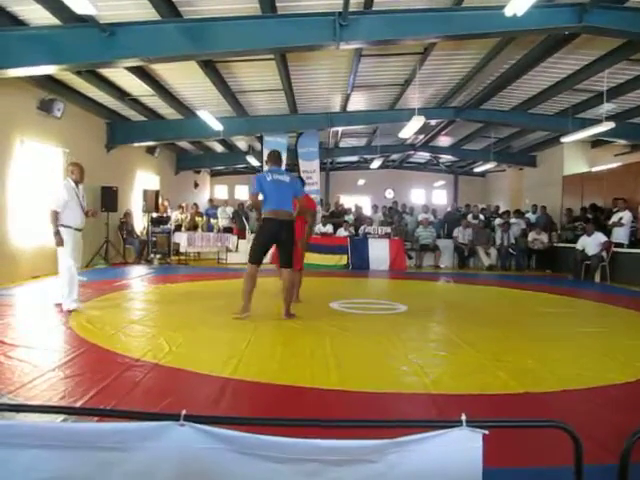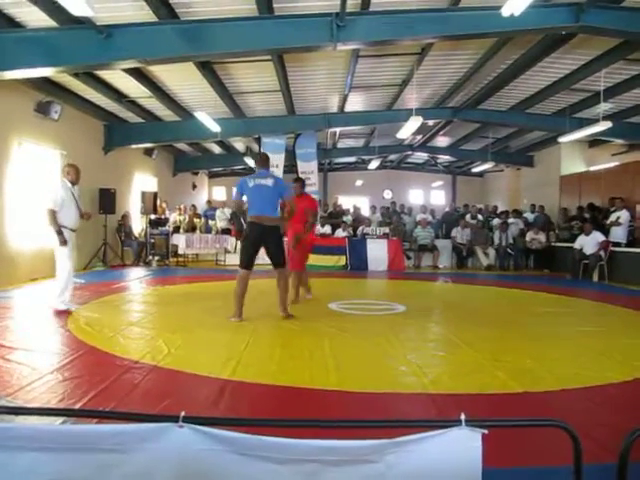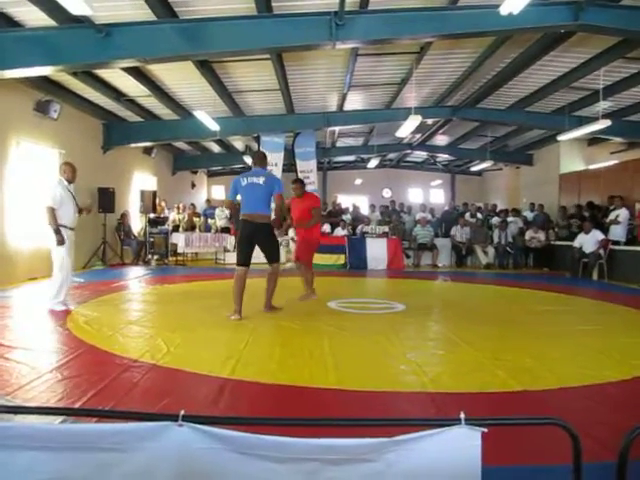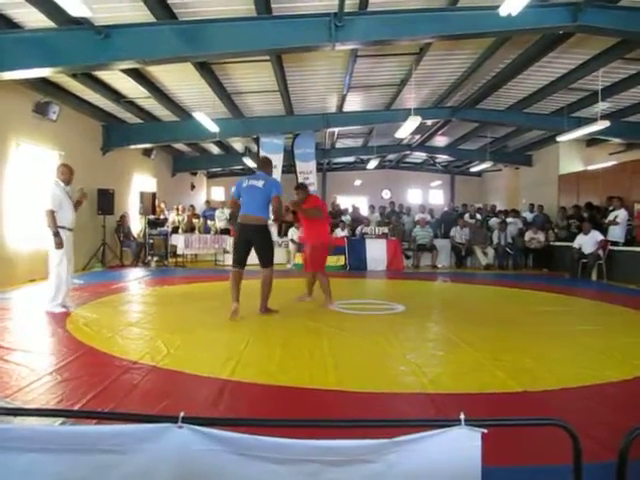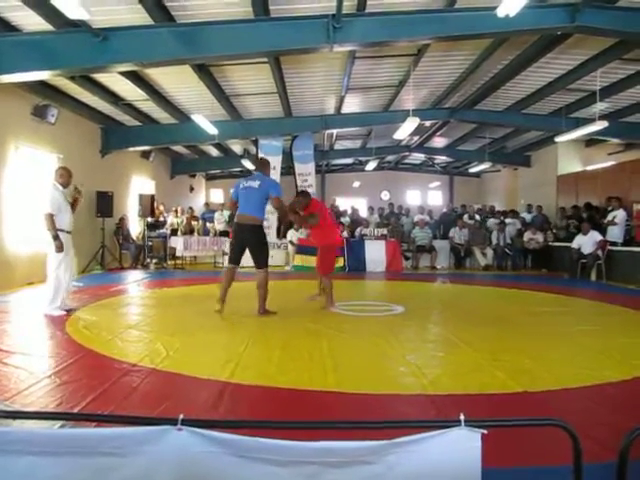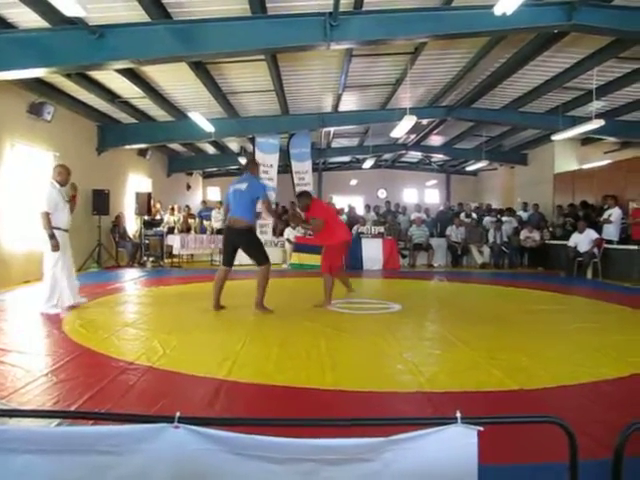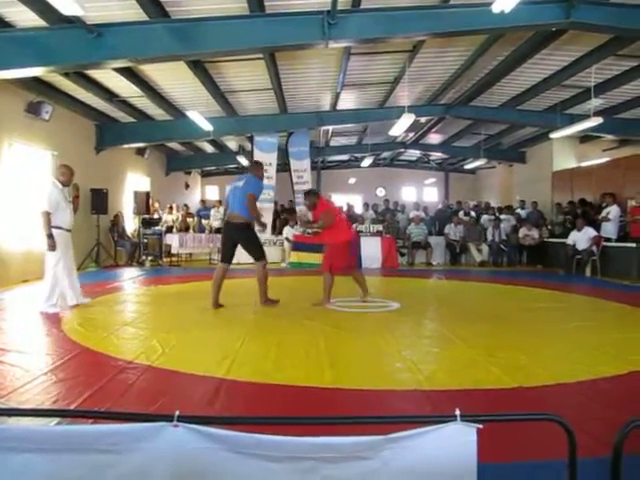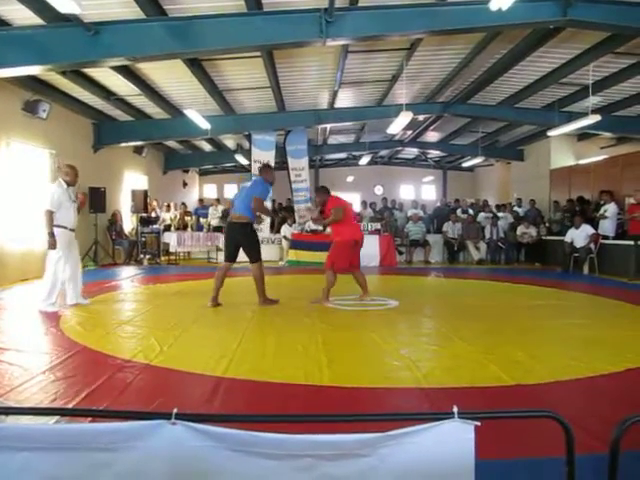
dt=0.2s
person 1, frame 1
left shoulder: (261, 177)
right shoulder: (293, 179)
left elbow: (253, 200)
right elbow: (302, 205)
left wrist: (259, 208)
left hip: (269, 223)
right hip: (287, 225)
left knee: (253, 265)
right knee: (287, 269)
left ankle: (245, 308)
right ankle: (287, 310)
person 1, frame 2
left shoulder: (245, 181)
right shoulder: (280, 182)
left elbow: (236, 207)
right wrist: (282, 223)
left hip: (253, 227)
right hip: (273, 229)
left knee: (244, 271)
right knee: (281, 269)
left ankle: (238, 313)
right ankle: (284, 310)
person 1, frame 3
left shoulder: (239, 180)
right shoulder: (273, 179)
left elbow: (228, 204)
right elbow: (279, 203)
right wrist: (278, 219)
left hip: (245, 225)
right hip: (264, 226)
left knee: (241, 268)
right knee: (274, 264)
left ankle: (237, 311)
right ankle: (268, 303)
person 1, frame 4
left shoulder: (242, 181)
right shoulder: (273, 183)
left elbow: (232, 204)
right elbow: (276, 205)
right wrist: (278, 218)
left hip: (242, 227)
right hip: (260, 228)
left knee: (237, 267)
right knee: (267, 269)
left ankle: (235, 302)
right ankle: (263, 306)
person 1, frame 5
left shoulder: (241, 182)
right shoulder: (271, 183)
left elbow: (231, 205)
right elbow: (277, 204)
right wrist: (285, 213)
left hip: (238, 226)
right hip: (255, 229)
left knee: (232, 265)
right knee: (262, 269)
left ankle: (221, 300)
right ankle: (261, 308)
person 1, frame 6
left shoulder: (233, 185)
right shoulder: (257, 184)
right elbow: (267, 207)
right wrist: (277, 218)
left hip: (229, 229)
right hip: (245, 231)
left knee: (225, 267)
right knee: (264, 265)
left ankle: (216, 303)
right ankle: (259, 303)
person 1, frame 7
left shoulder: (235, 182)
right shoulder: (256, 182)
right elbow: (250, 202)
right wrist: (260, 221)
left hip: (228, 225)
right hip: (242, 227)
left knee: (223, 264)
right knee: (261, 261)
left ankle: (215, 301)
right ankle: (264, 298)
person 1, frame 8
left shoulder: (247, 184)
right shoulder: (264, 185)
left elbow: (232, 204)
right elbow: (256, 206)
right wrist: (270, 213)
left hip: (231, 225)
right hip: (244, 227)
left knee: (227, 262)
right knee: (256, 262)
left ankle: (214, 298)
right ankle: (262, 298)
person 2, frame 1
left shoulder: (79, 189)
right shoulder: (64, 189)
right elbow: (53, 212)
left wrist: (88, 213)
right wrist: (56, 234)
left hip: (76, 232)
right hip: (65, 232)
left knee: (71, 266)
right knee: (69, 266)
left ankle: (64, 299)
right ankle: (69, 302)
person 2, frame 2
left shoulder: (74, 190)
right shoulder: (60, 189)
right elbow: (51, 212)
left wrist: (83, 215)
right wrist: (59, 234)
left hip: (70, 232)
right hip: (62, 233)
left knee: (67, 267)
right knee: (66, 267)
left ankle: (62, 301)
right ankle: (60, 302)
person 2, frame 3
left shoulder: (69, 188)
right shoulder: (57, 187)
right elbow: (50, 210)
left wrist: (82, 210)
right wrist: (57, 232)
left hip: (69, 231)
right hip: (60, 231)
left knee: (67, 268)
right knee: (62, 268)
left ankle: (61, 300)
right ankle: (55, 302)
person 2, frame 4
left shoulder: (65, 189)
right shoulder: (55, 189)
right elbow: (49, 213)
left wrist: (80, 201)
right wrist: (56, 236)
left hip: (67, 233)
right hip: (59, 233)
left knee: (66, 269)
right knee: (58, 269)
left ankle: (61, 301)
right ankle: (53, 304)
person 2, frame 5
left shoulder: (62, 192)
right shoulder: (53, 193)
left elbow: (69, 212)
right elbow: (48, 217)
left wrist: (76, 199)
right wrist: (56, 239)
left hip: (65, 236)
right hip: (57, 236)
left knee: (68, 270)
right knee: (56, 272)
left ankle: (61, 303)
right ankle: (52, 307)
person 2, frame 6
left shoulder: (61, 191)
right shoulder: (50, 190)
left elbow: (69, 211)
right elbow: (44, 215)
left wrist: (73, 196)
right wrist: (52, 237)
left hip: (63, 234)
right hip: (54, 234)
left knee: (67, 268)
right knee: (53, 270)
left ankle: (70, 298)
right ankle: (48, 305)
person 2, frame 7
left shoulder: (64, 191)
right shoulder: (52, 190)
left elbow: (73, 211)
right elbow: (45, 215)
left wrist: (76, 195)
right wrist: (49, 237)
left hip: (65, 234)
right hip: (55, 234)
left knee: (69, 268)
right knee: (55, 270)
left ankle: (74, 298)
right ankle: (48, 305)
person 2, frame 8
left shoulder: (70, 190)
right shoulder: (56, 189)
left elbow: (73, 212)
right elbow: (48, 213)
left wrist: (81, 203)
right wrist: (51, 235)
left hip: (69, 233)
right hip: (59, 232)
left knee: (74, 266)
right knee: (55, 269)
left ankle: (74, 297)
right ankle: (47, 303)
person 3, frame 1
left shoulder: (308, 202)
left elbow: (311, 222)
left wrist: (305, 240)
left hip: (298, 239)
left knee: (295, 267)
right knee: (279, 261)
left ankle: (296, 295)
right ankle: (291, 285)
person 3, frame 2
left shoulder: (309, 201)
right shoulder: (291, 200)
left elbow: (312, 222)
right elbow: (287, 217)
left wrist: (298, 236)
left hip: (303, 239)
right hip: (292, 238)
left knee: (296, 267)
right knee: (299, 267)
left ankle: (295, 296)
right ankle: (307, 290)
person 3, frame 3
left shoulder: (313, 199)
right shoulder: (292, 201)
left elbow: (318, 218)
right elbow: (291, 217)
left wrist: (300, 225)
left hip: (311, 236)
right hip: (301, 237)
left knee: (300, 262)
right knee: (304, 263)
left ankle: (311, 291)
right ankle: (309, 292)
person 3, frame 4
left shoulder: (315, 201)
right shoulder: (301, 204)
left elbow: (316, 216)
right elbow: (300, 220)
left wrist: (299, 208)
left hip: (320, 240)
right hip: (310, 241)
left knee: (317, 269)
right knee: (309, 268)
left ankle: (329, 299)
right ankle: (308, 294)
person 3, frame 5
left shoulder: (315, 207)
right shoulder: (310, 206)
left elbow: (312, 223)
right elbow: (306, 224)
left wrist: (296, 215)
left hip: (330, 242)
right hip: (327, 241)
left knee: (324, 271)
right knee: (324, 269)
left ankle: (329, 302)
right ankle: (322, 292)
person 3, frame 6
left shoulder: (315, 207)
right shoulder: (316, 205)
left elbow: (317, 227)
left hip: (335, 241)
right hip: (341, 237)
left knee: (327, 270)
right knee: (336, 268)
left ankle: (327, 301)
right ankle: (349, 289)
person 3, frame 7
left shoulder: (321, 206)
right shoulder: (324, 204)
left elbow: (327, 222)
right elbow: (320, 222)
left wrist: (312, 226)
left hip: (337, 241)
right hip: (348, 237)
left knee: (327, 269)
right knee: (352, 267)
left ankle: (325, 299)
right ankle: (365, 293)
person 3, frame 8
left shoulder: (332, 201)
right shoulder: (336, 202)
left elbow: (339, 216)
right elbow: (331, 219)
left wrist: (324, 222)
right wrist: (320, 217)
left hip: (345, 239)
right hip: (356, 237)
left knee: (331, 267)
right knee: (354, 267)
left ankle: (324, 297)
right ankle: (365, 293)
